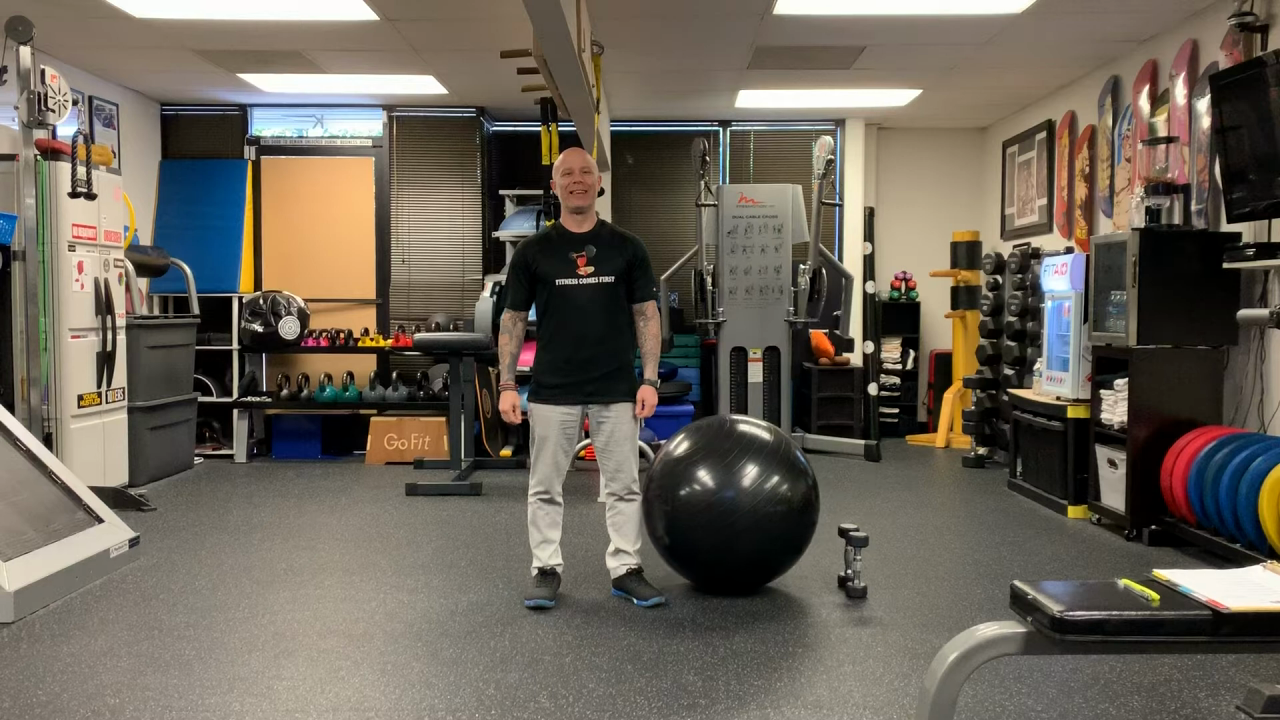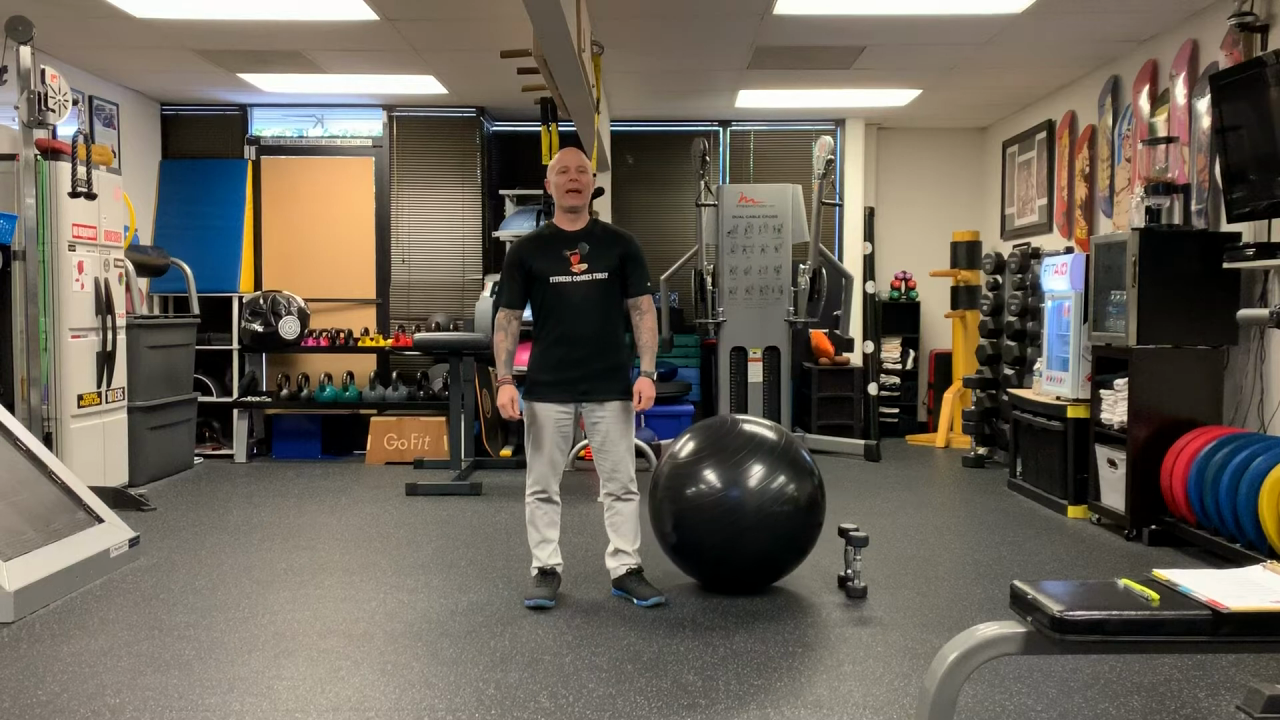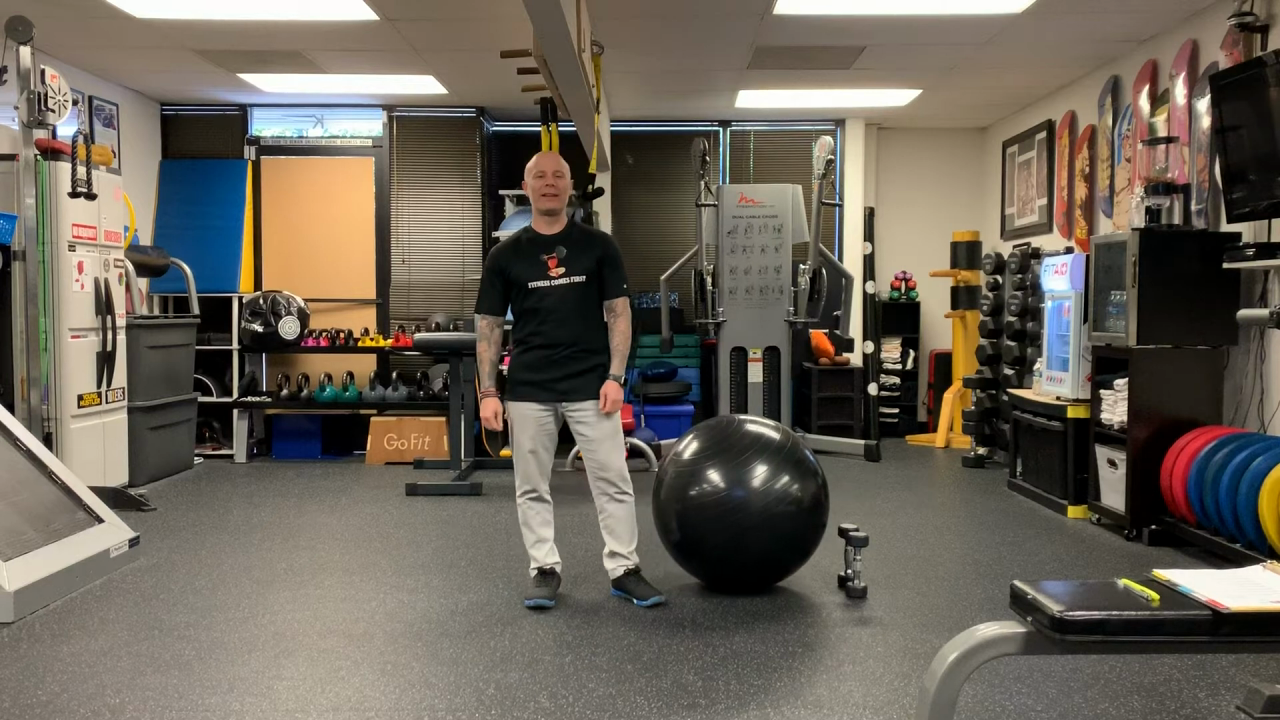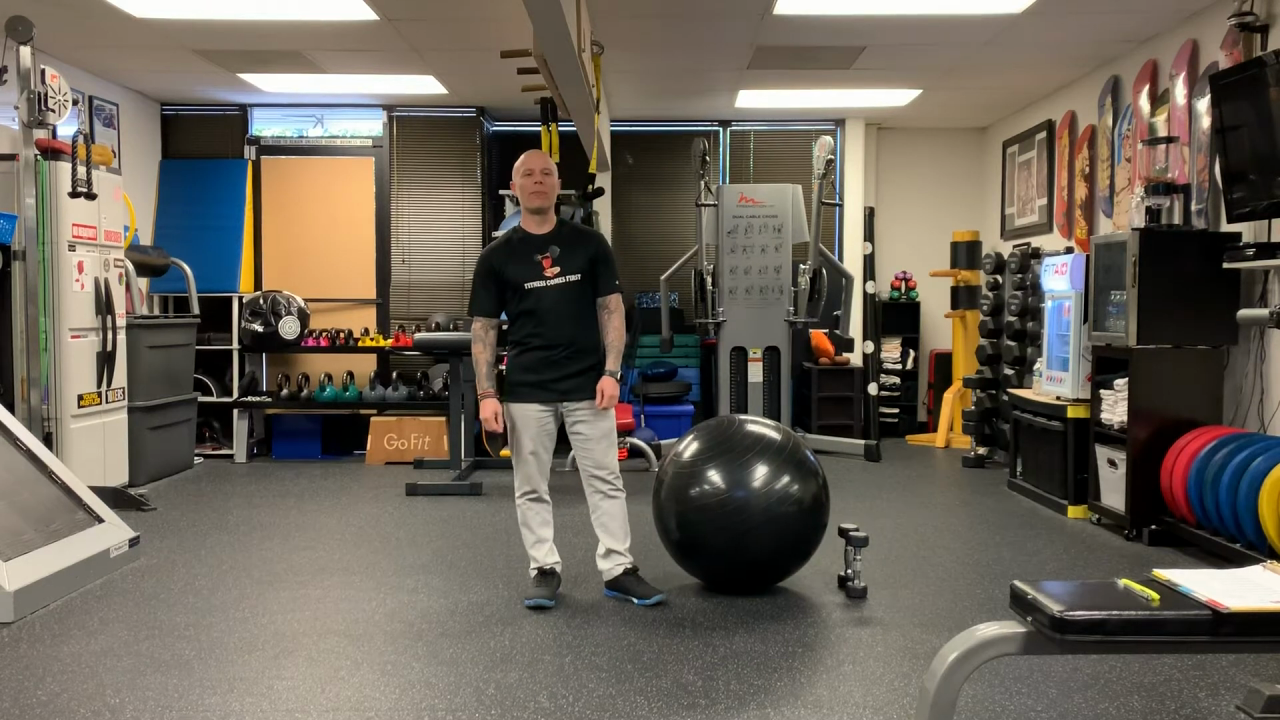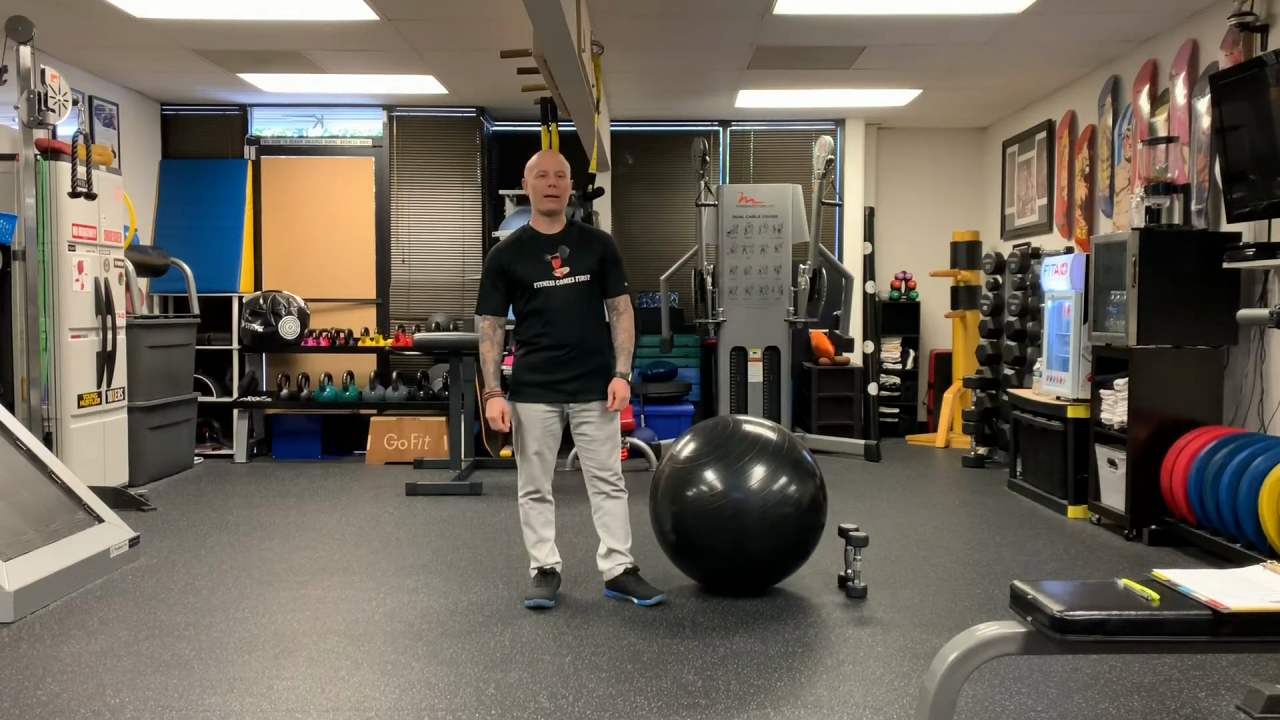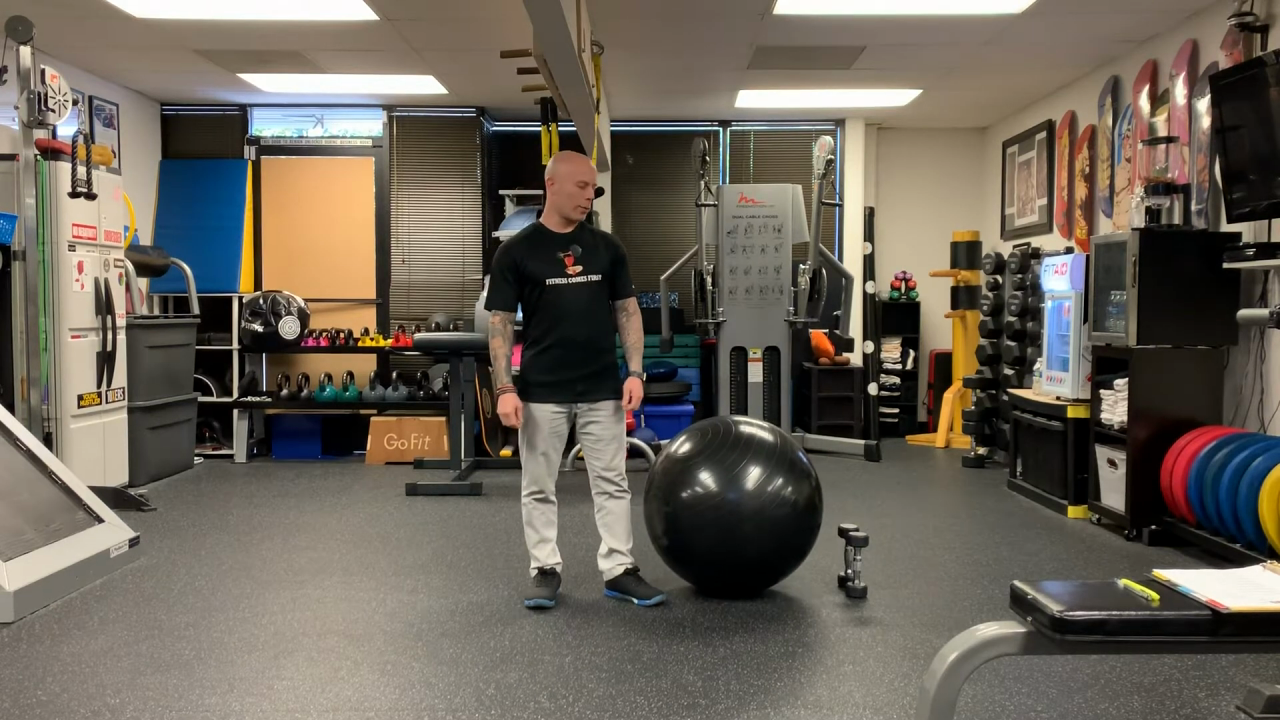
dt=0.5s
person 1, frame 1
left shoulder: (627, 247)
right shoulder: (532, 251)
left elbow: (646, 315)
right elbow: (513, 320)
left wrist: (649, 379)
right wrist: (507, 384)
left hip: (616, 390)
right hip: (552, 390)
left knee: (623, 485)
right knee: (545, 486)
left ankle: (625, 568)
right ankle: (546, 569)
person 1, frame 2
left shoulder: (620, 244)
right shoulder: (526, 250)
left elbow: (642, 310)
right elbow: (508, 318)
left wrist: (646, 371)
right wrist: (504, 379)
left hip: (610, 388)
right hip: (546, 389)
left knee: (620, 484)
right knee: (542, 485)
left ankle: (625, 568)
right ankle: (546, 569)
person 1, frame 3
left shoulder: (598, 245)
right shoulder: (506, 255)
left elbow: (618, 313)
right elbow: (489, 325)
left wrist: (615, 376)
right wrist: (488, 390)
left hip: (590, 386)
right hip: (529, 390)
left knee: (613, 482)
right knee: (532, 486)
left ankle: (623, 568)
right ankle: (544, 569)
person 1, frame 4
left shoulder: (589, 243)
right shoulder: (497, 256)
left elbow: (611, 309)
right elbow: (484, 327)
left wrist: (611, 371)
right wrist: (486, 392)
left hip: (587, 386)
right hip: (527, 391)
left knee: (605, 481)
right knee: (531, 487)
left ankle: (618, 569)
right ankle: (544, 569)
person 1, frame 5
left shoulder: (598, 244)
right shoulder: (505, 255)
left elbow: (620, 310)
right elbow: (491, 326)
left wrist: (622, 372)
right wrist: (493, 391)
left hip: (594, 388)
right hip: (533, 391)
left knee: (608, 482)
right knee: (534, 487)
left ankle: (619, 569)
right ankle: (545, 569)
person 1, frame 6
left shoulder: (607, 247)
right shoulder: (516, 251)
left elbow: (627, 312)
right elbow: (501, 323)
left wrist: (635, 371)
right wrist: (505, 387)
left hip: (602, 389)
right hip: (541, 392)
left knee: (612, 483)
right knee: (539, 486)
left ankle: (618, 568)
right ankle: (545, 569)
